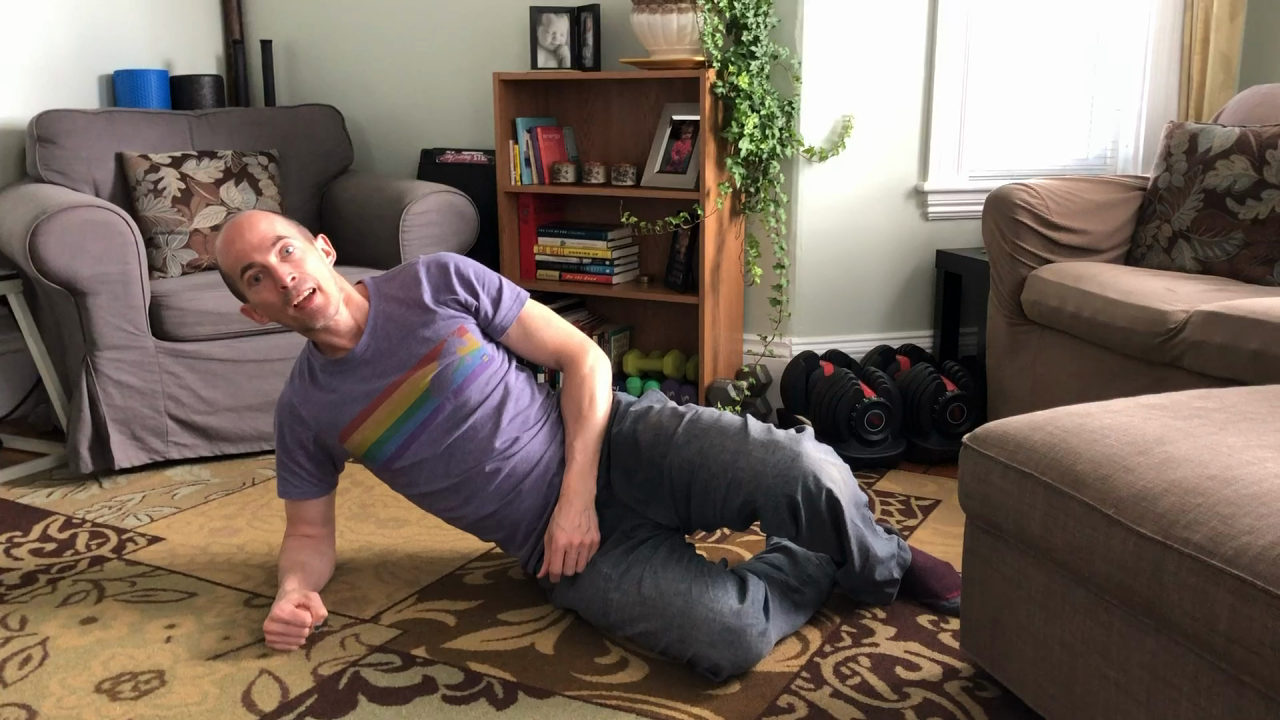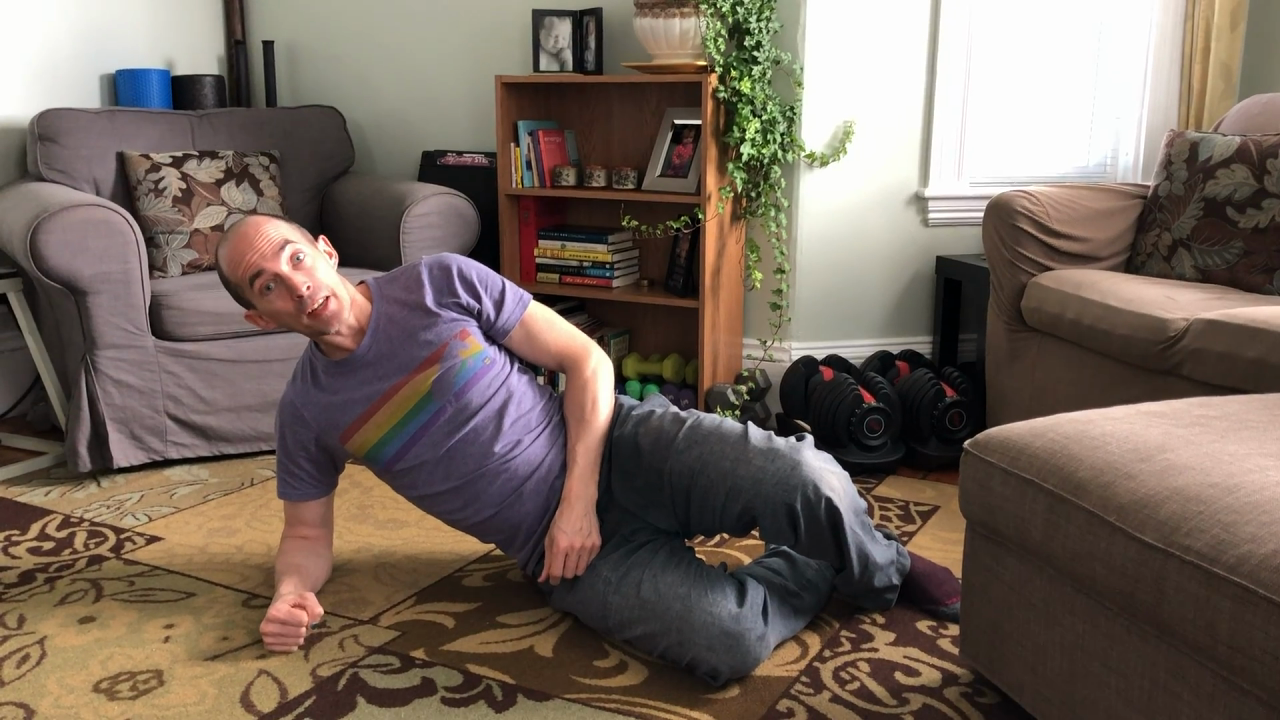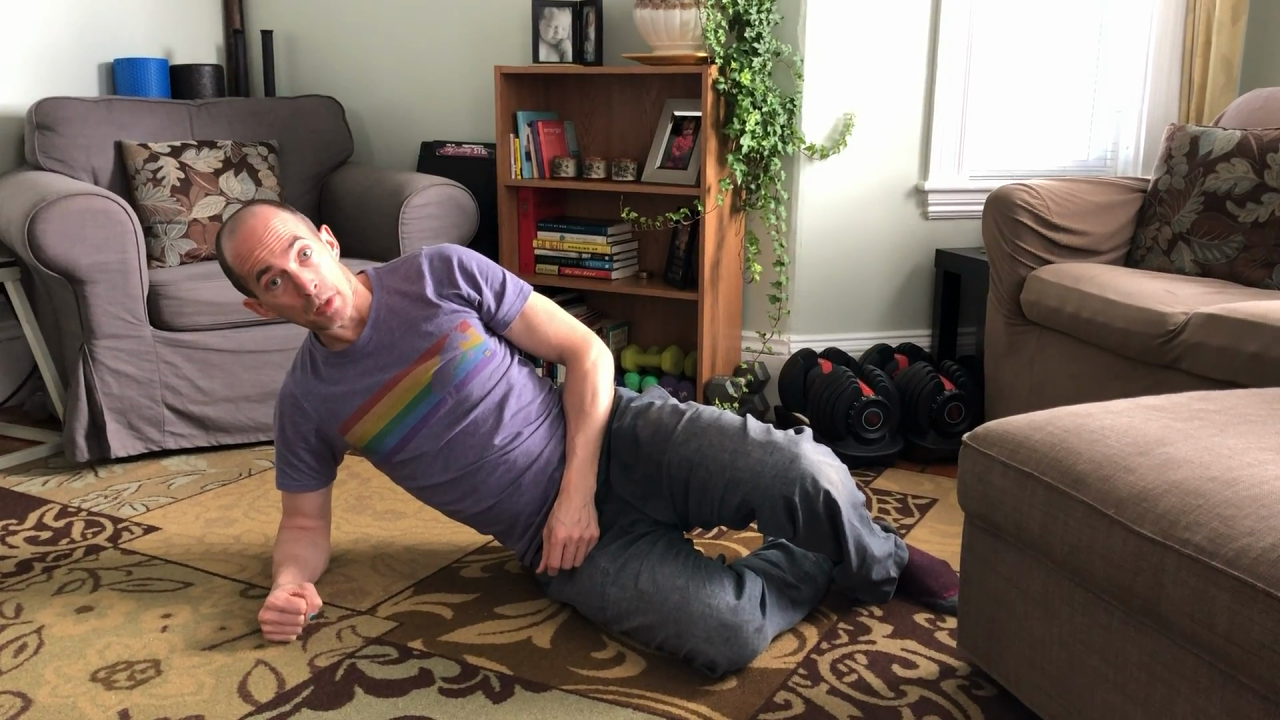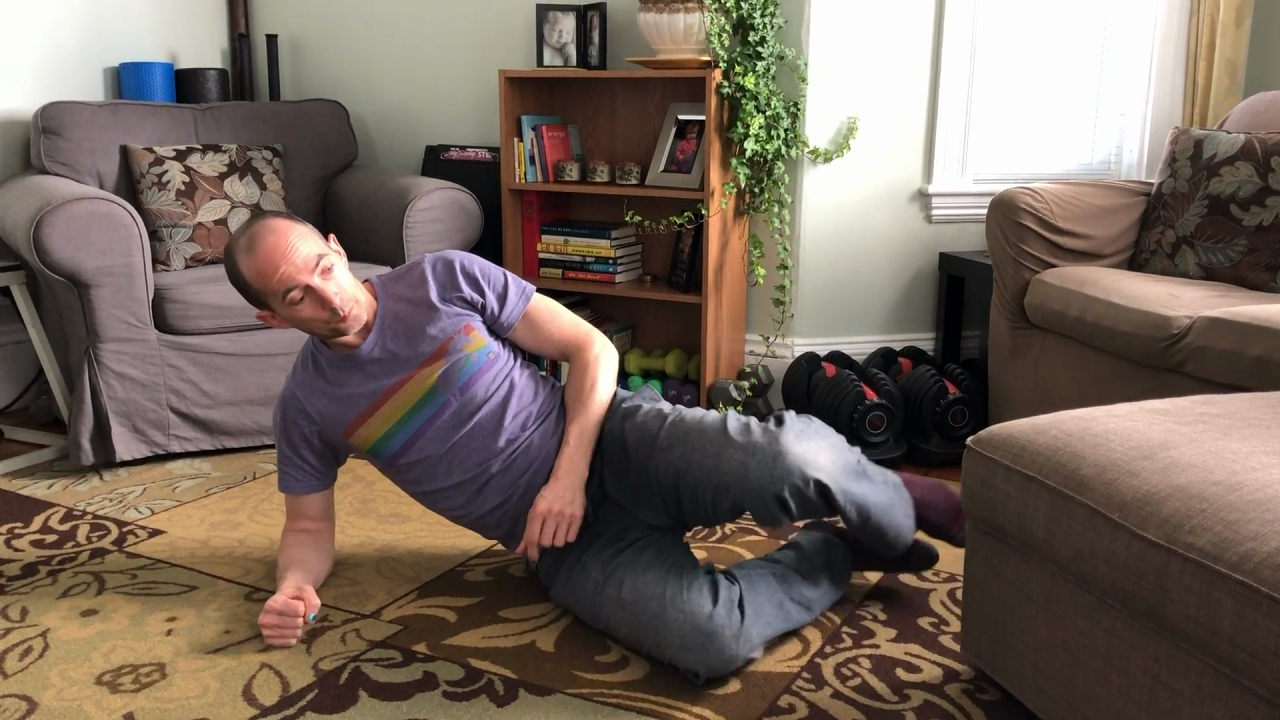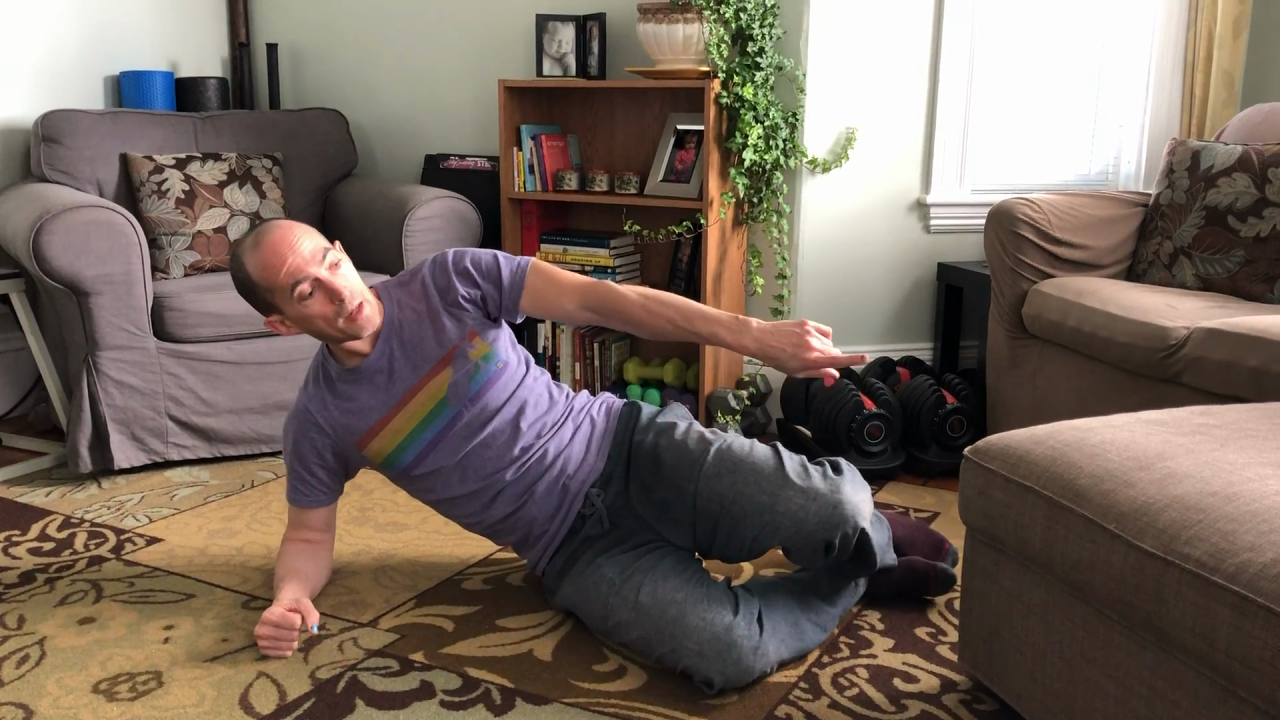
dt=1s
person 1, frame 1
left shoulder: (438, 280)
right shoulder: (304, 410)
left elbow: (583, 358)
right elbow: (310, 532)
left wrist: (578, 494)
right wrist: (293, 591)
left hip: (616, 443)
right hip: (549, 538)
left knee: (805, 471)
right knee: (727, 639)
left ankle: (881, 561)
right ankle: (814, 567)
person 1, frame 2
left shoulder: (441, 282)
right shoulder: (306, 411)
left elbow: (586, 361)
right elbow: (307, 533)
left wrist: (580, 498)
right wrist: (290, 593)
left hip: (618, 448)
right hip: (553, 543)
left knee: (805, 481)
right knee: (726, 644)
left ankle: (879, 568)
right ankle: (813, 571)
person 1, frame 3
left shoulder: (442, 272)
right shoulder: (305, 402)
left elbow: (586, 353)
right elbow: (304, 525)
left wrist: (578, 490)
right wrist: (289, 584)
left hip: (617, 440)
right hip: (551, 534)
left knee: (803, 473)
right knee: (726, 633)
left ankle: (878, 563)
right ankle: (811, 563)
person 1, frame 4
left shoulder: (445, 278)
right shoulder: (306, 404)
left elbow: (591, 349)
right elbow: (308, 527)
left wrist: (569, 477)
right wrist: (291, 588)
left hip: (615, 442)
right hip: (567, 543)
left knee: (783, 459)
right knee: (710, 640)
left ankle: (890, 506)
right ankle: (837, 552)
person 1, frame 5
left shoulder: (448, 281)
right shoulder: (319, 421)
left elbow: (600, 301)
right elbow: (309, 536)
left wrist: (752, 335)
right wrist: (288, 597)
left hip: (631, 448)
right hip: (576, 546)
left knee: (832, 511)
right knee: (727, 653)
left ankle: (867, 536)
right ankle: (853, 577)
